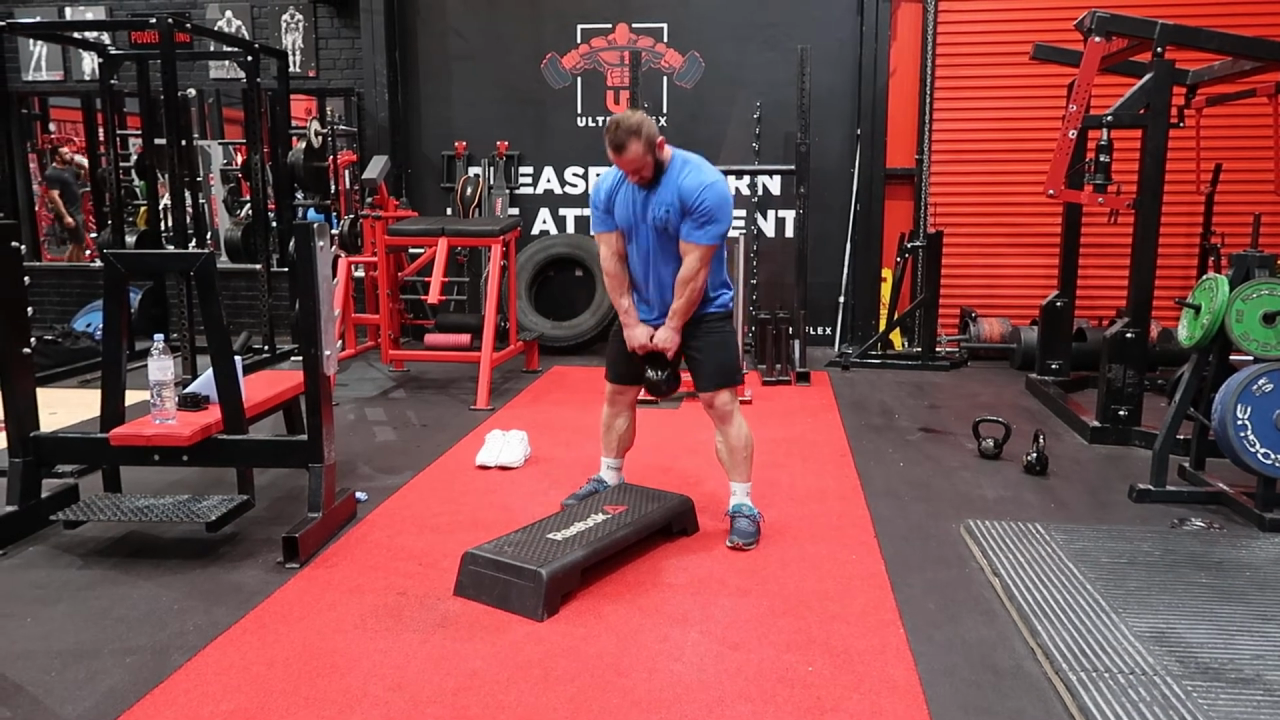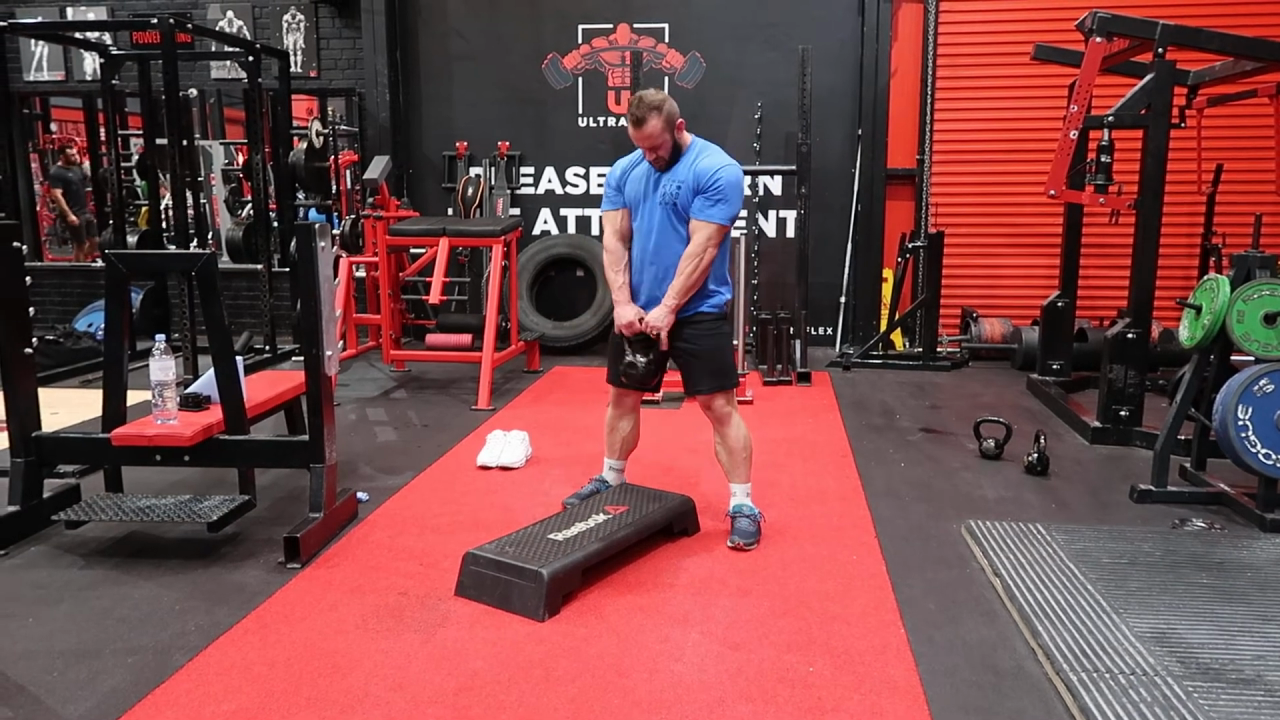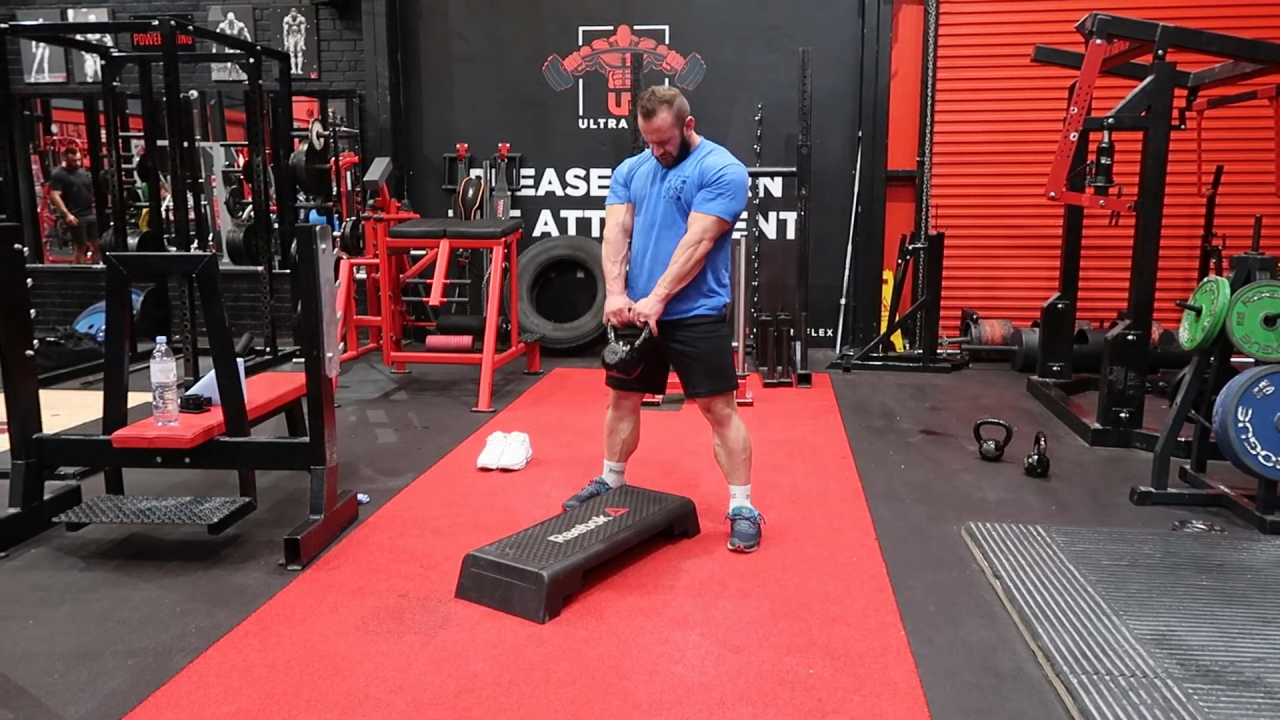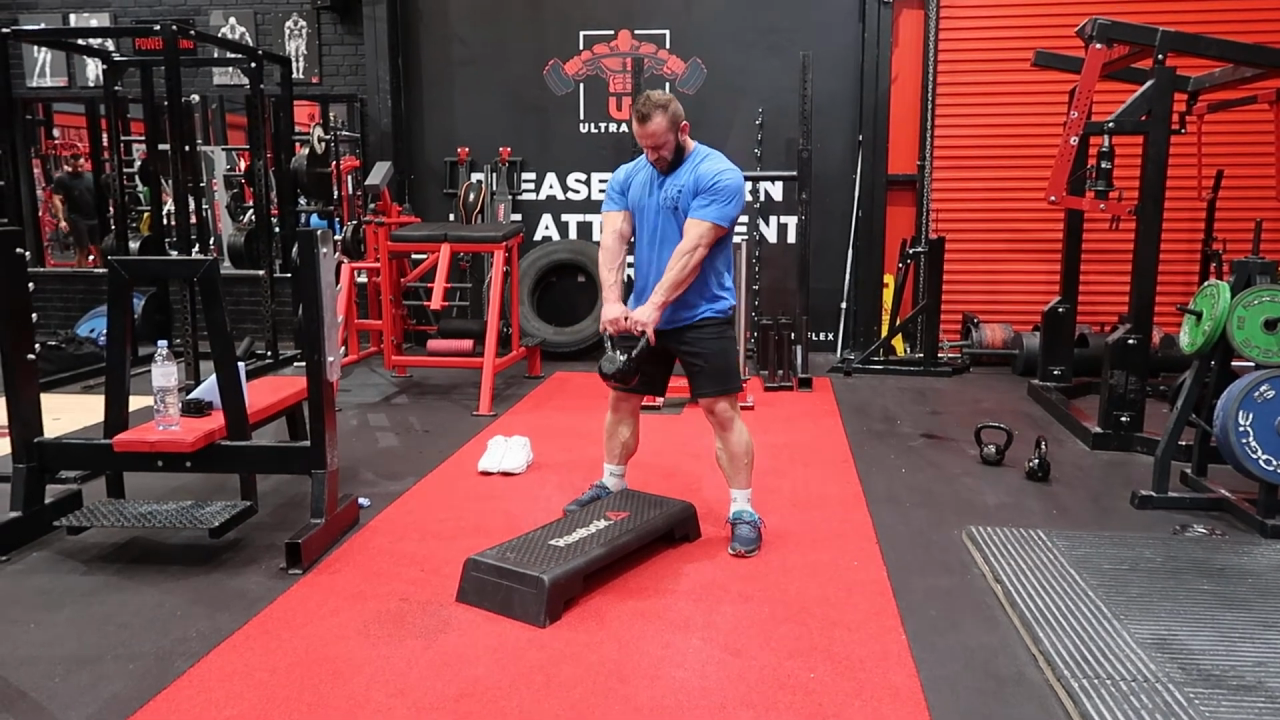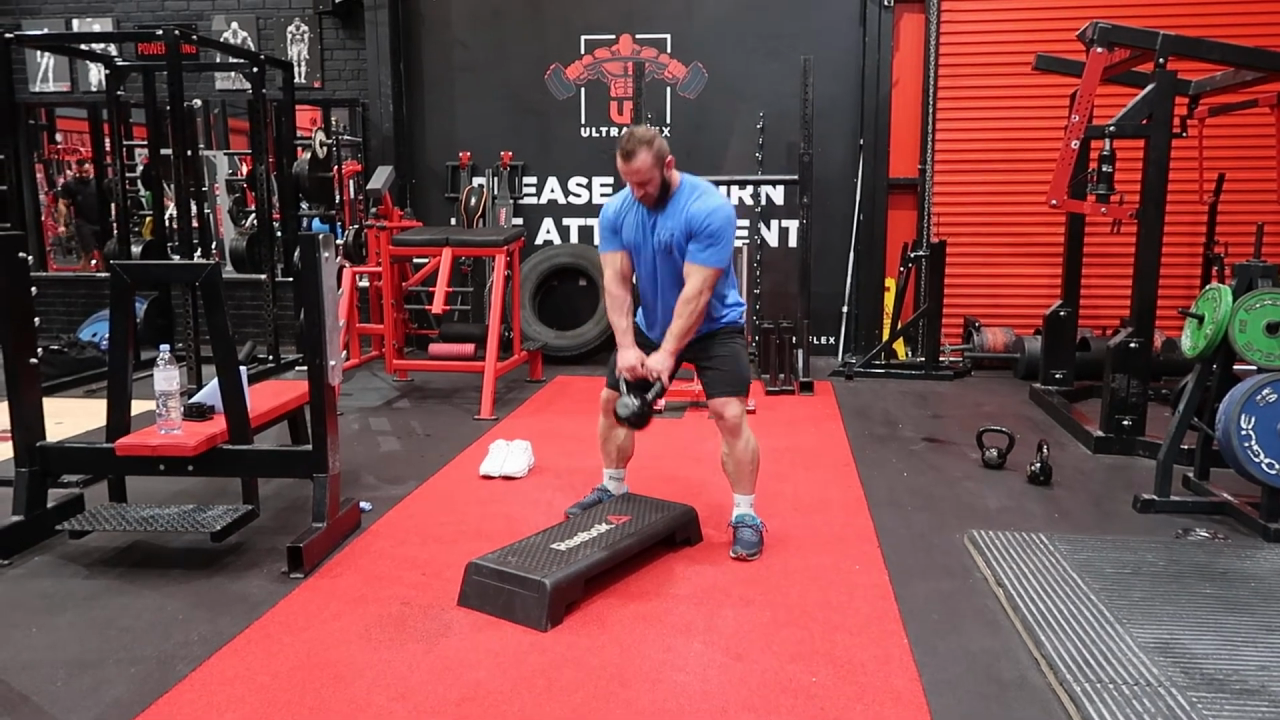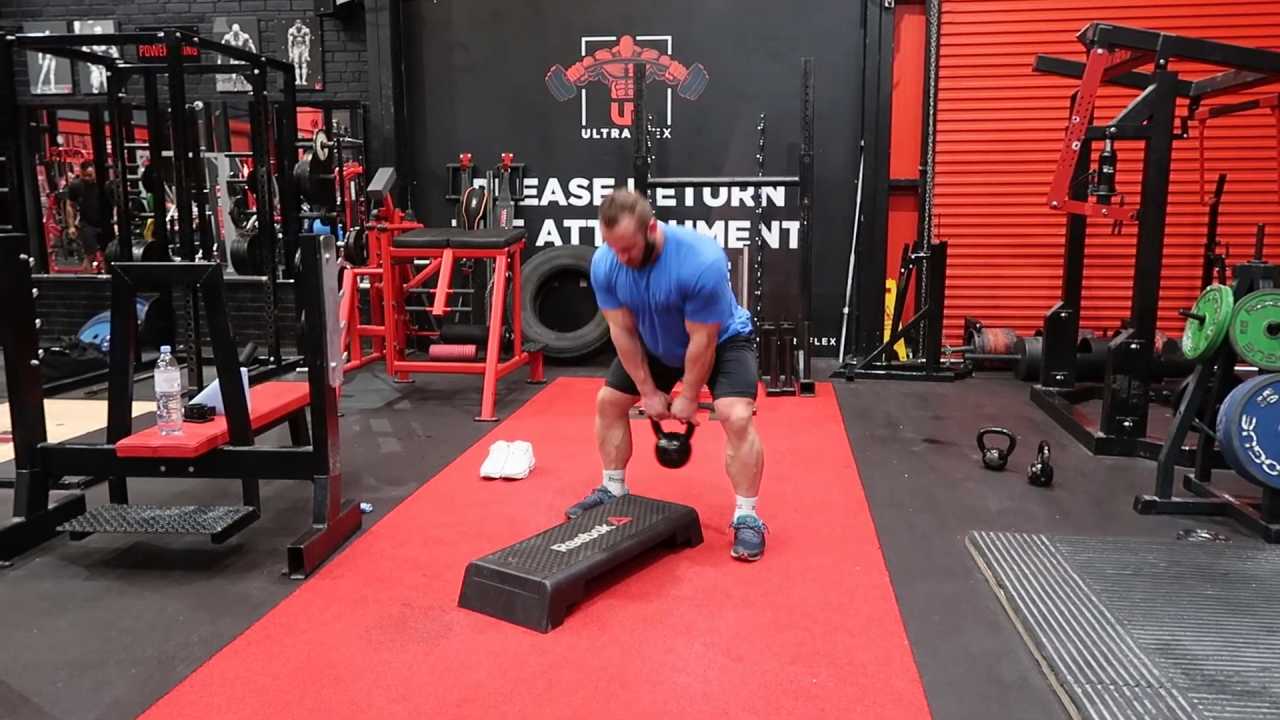
dt=0.2s
person 1, frame 1
left shoulder: (704, 185)
right shoulder: (607, 188)
left elbow: (695, 267)
right elbow: (612, 260)
left wrist: (673, 327)
right wrist: (630, 323)
left hip: (704, 311)
right hip: (641, 311)
left knee: (721, 403)
right knee: (617, 394)
left ankle: (743, 505)
right ankle: (608, 480)
person 1, frame 2
left shoulder: (718, 170)
right shoulder: (623, 172)
left elbow: (702, 248)
right elbow: (615, 240)
left wrist: (668, 309)
right wrist: (623, 302)
left hip: (698, 312)
right hip: (637, 309)
left knee: (718, 405)
right knee: (622, 397)
left ankle: (743, 505)
right ankle: (611, 481)
person 1, frame 3
left shoulder: (723, 170)
right shoulder: (630, 171)
left elbow: (698, 240)
right elbow: (616, 233)
left wrist: (658, 297)
right wrist: (616, 292)
left hip: (697, 314)
right hip: (635, 309)
left knee: (718, 408)
right knee: (623, 400)
left ankle: (742, 508)
right ankle: (611, 483)
person 1, frame 4
left shoulder: (719, 175)
right shoulder: (626, 177)
left elbow: (693, 248)
right elbow: (613, 240)
left wrist: (655, 305)
right wrist: (611, 300)
left hip: (703, 317)
right hip: (639, 314)
left knee: (721, 411)
right knee: (621, 400)
left ankle: (743, 512)
right ankle: (612, 486)
person 1, frame 5
left shoulder: (709, 208)
right shoulder: (616, 211)
left elbow: (697, 293)
right elbow: (616, 282)
left wrist: (668, 353)
right wrist: (626, 346)
left hip: (714, 326)
right hip: (651, 326)
left knee: (729, 415)
right knee: (612, 401)
left ankle: (745, 515)
right ankle: (612, 489)
person 1, frame 6
left shoulder: (702, 262)
right shoulder: (605, 264)
left elbow: (703, 343)
right elbow: (623, 333)
left wrist: (688, 398)
right wrist: (647, 392)
left hip: (723, 340)
right hip: (657, 344)
left knee: (736, 418)
right knee: (608, 400)
left ankle: (747, 517)
right ankle: (613, 490)
